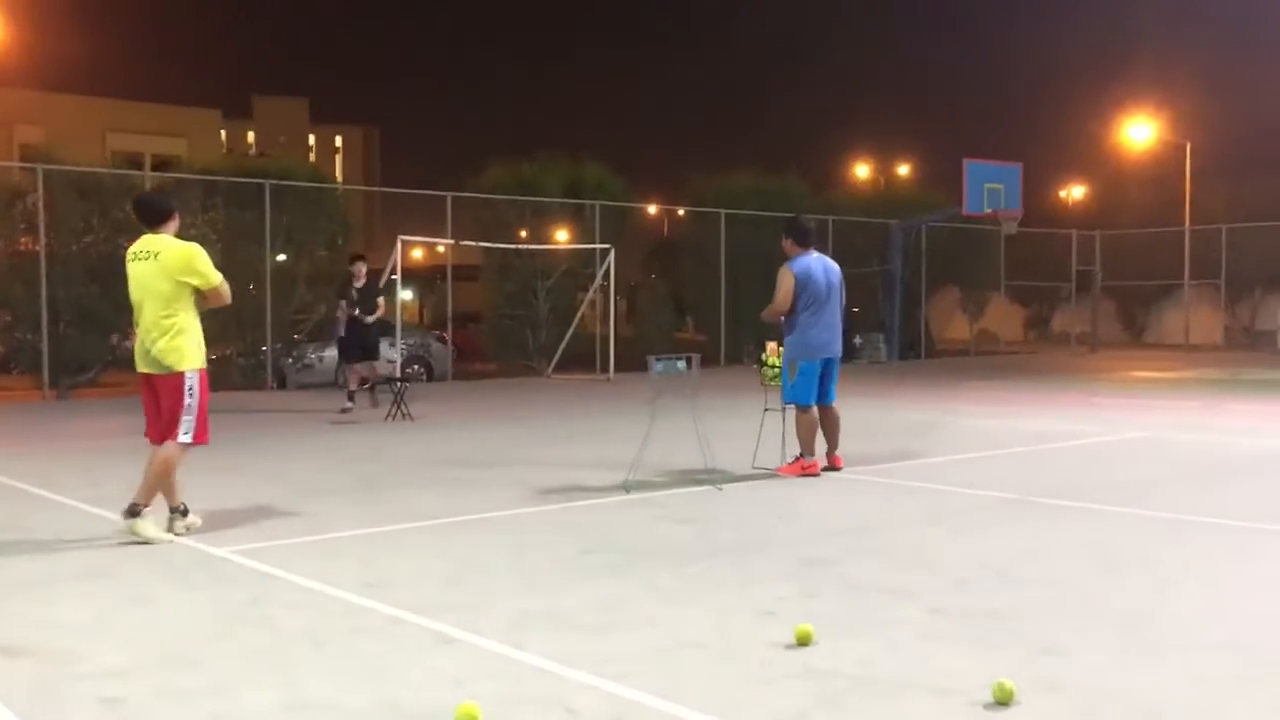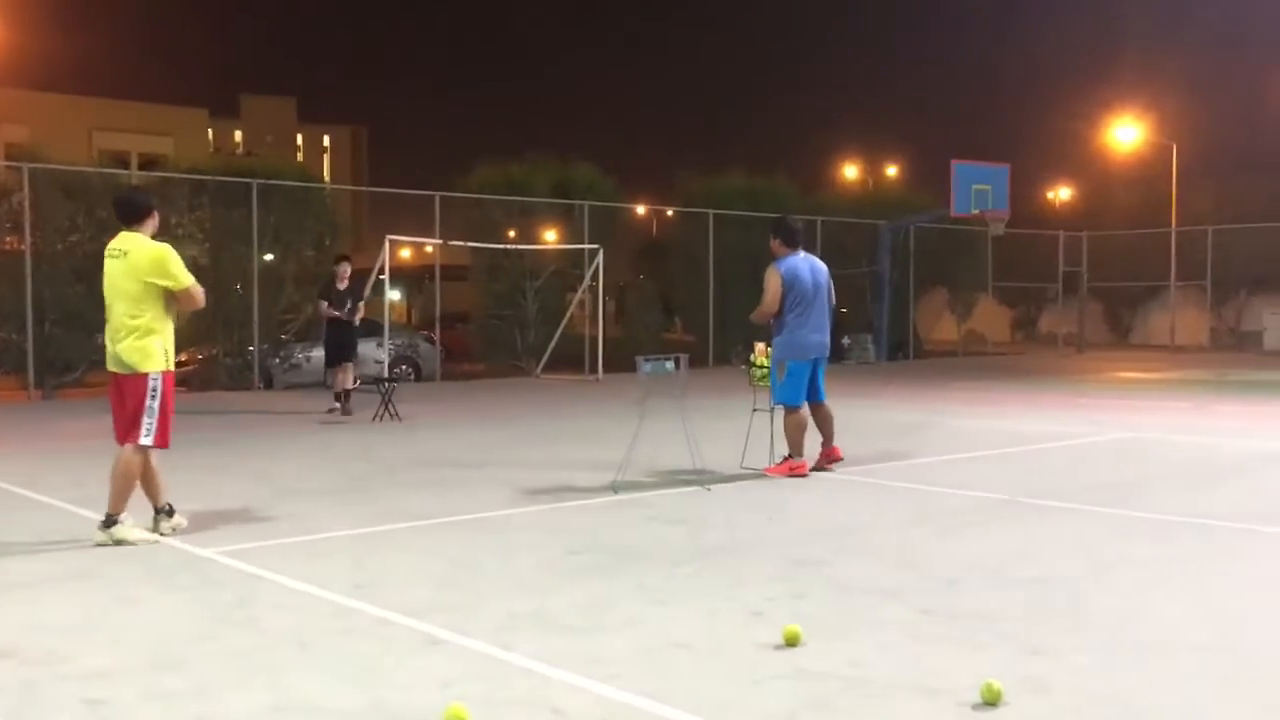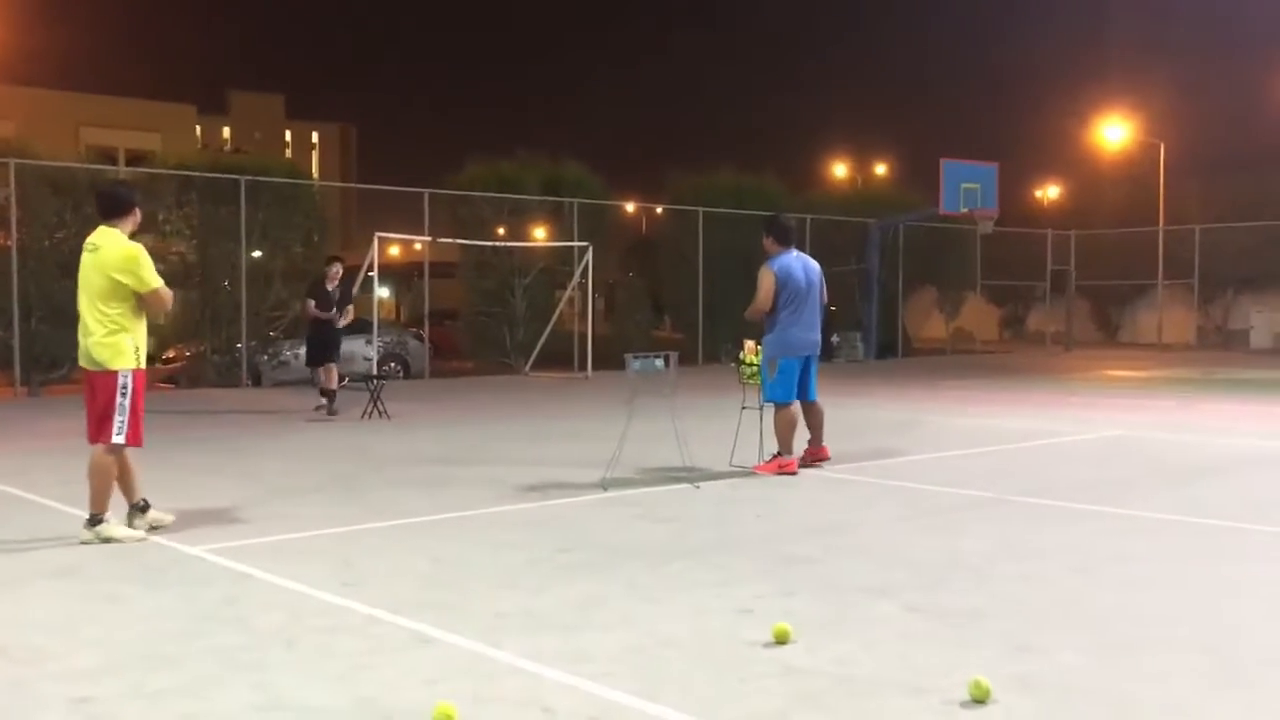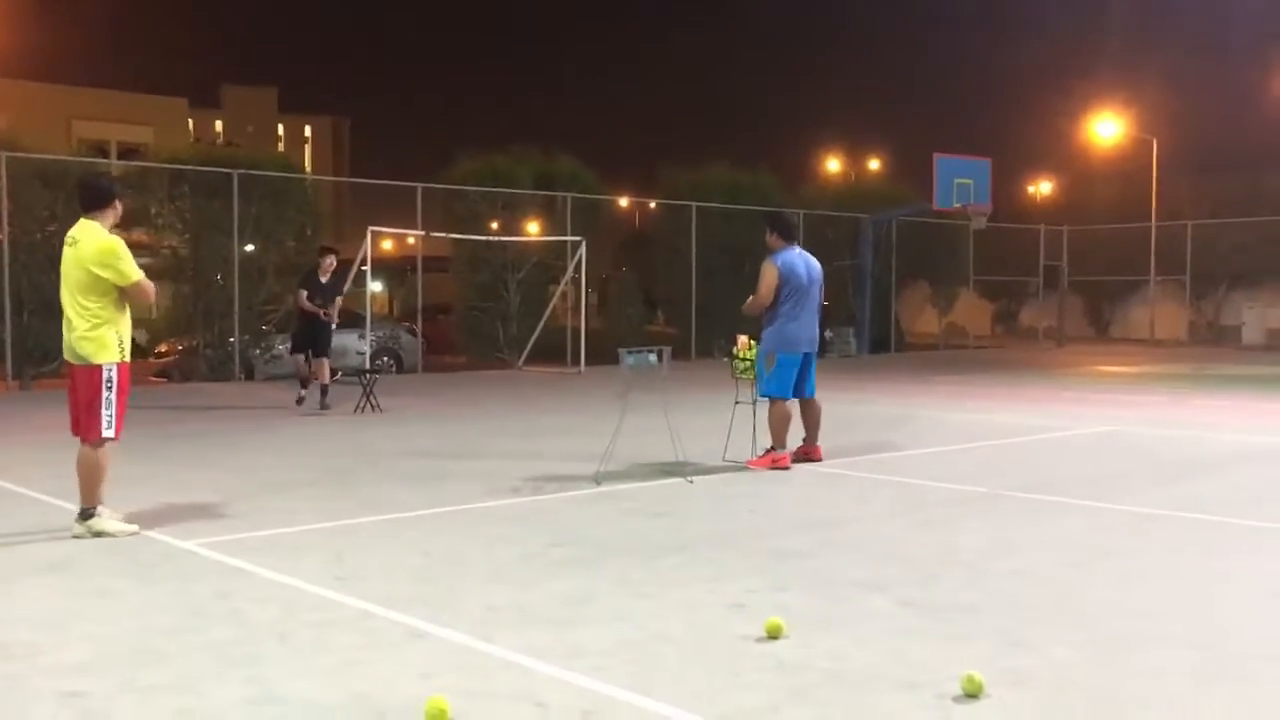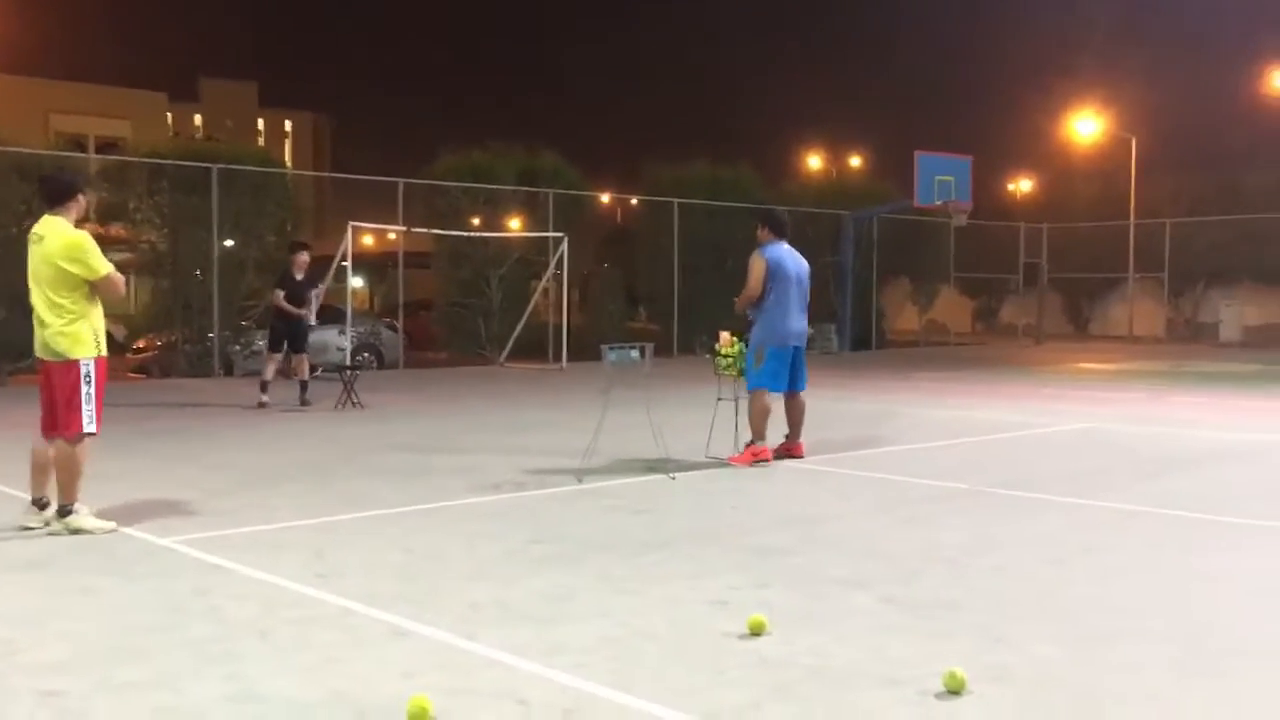
dt=0.2s
person 1, frame 1
left shoulder: (134, 254)
right shoulder: (187, 252)
right elbow: (223, 297)
left wrist: (187, 295)
left hip: (148, 357)
right hip: (179, 358)
left knee: (163, 438)
right knee: (176, 440)
left ankle: (179, 512)
right ankle: (135, 511)
person 1, frame 2
left shoulder: (114, 251)
right shoulder: (158, 253)
right elbow: (196, 300)
left wrist: (164, 298)
right wrist: (174, 297)
left hip: (121, 356)
right hip: (148, 359)
left knee: (139, 441)
right knee: (138, 442)
left ankle: (163, 512)
right ankle: (113, 522)
person 1, frame 3
left shoulder: (93, 244)
right shoulder: (129, 251)
right elbow: (163, 303)
left wrist: (140, 295)
right wrist: (155, 292)
left hip: (96, 352)
right hip: (118, 356)
left knee: (110, 440)
right knee: (112, 441)
left ankle: (139, 508)
right ankle: (98, 521)
person 1, frame 4
left shoulder: (76, 237)
right shoulder: (107, 244)
right elbow: (145, 295)
left wrist: (123, 286)
right wrist: (139, 283)
left hip: (80, 347)
right hip: (103, 350)
left knee: (89, 435)
right knee: (98, 436)
left ankle: (90, 506)
right ankle: (90, 515)
person 1, frame 5
left shoulder: (39, 233)
right shoulder: (74, 239)
right elbow: (116, 288)
left wrist: (88, 280)
right wrist: (102, 278)
left hip: (49, 344)
right hip: (77, 346)
left knee: (50, 431)
right knee: (75, 432)
left ankle: (39, 505)
right ankle: (68, 511)
person 2, frame 1
left shoulder: (790, 270)
right shoulder: (832, 266)
left elbow: (780, 307)
right elbow: (840, 302)
left wrist: (766, 316)
left hip: (804, 345)
right hip: (831, 344)
left knee: (804, 403)
right knee: (826, 402)
left ankle: (808, 461)
right ankle: (832, 456)
person 2, frame 2
left shoulder: (778, 270)
right shoulder: (820, 265)
left elbow: (768, 309)
right elbow: (831, 301)
left wrist: (755, 318)
left hip: (791, 346)
right hip: (819, 343)
left knee: (793, 404)
right knee: (817, 399)
left ankle: (796, 461)
right ankle: (829, 449)
person 2, frame 3
left shoulder: (771, 268)
right shoulder: (813, 264)
left elbow: (761, 306)
right elbow: (823, 300)
left wrist: (748, 314)
left hip: (782, 343)
right hip: (810, 340)
left knee: (783, 402)
right knee: (808, 398)
left ankle: (785, 459)
right ankle: (817, 448)
person 2, frame 4
left shoulder: (774, 263)
right shoulder: (813, 262)
left elbow: (763, 300)
right elbow: (819, 299)
left wrist: (747, 308)
left hip: (781, 339)
right hip: (808, 337)
left knee: (777, 396)
right knee: (807, 394)
left ankle: (778, 453)
right ankle: (811, 447)
person 2, frame 5
left shoulder: (762, 255)
right shoulder: (800, 260)
left elbow: (753, 291)
left wrist: (739, 307)
left hip: (770, 333)
right hip: (797, 332)
left knee: (759, 388)
right knee: (793, 390)
left ankle: (758, 446)
right ankle: (793, 443)
